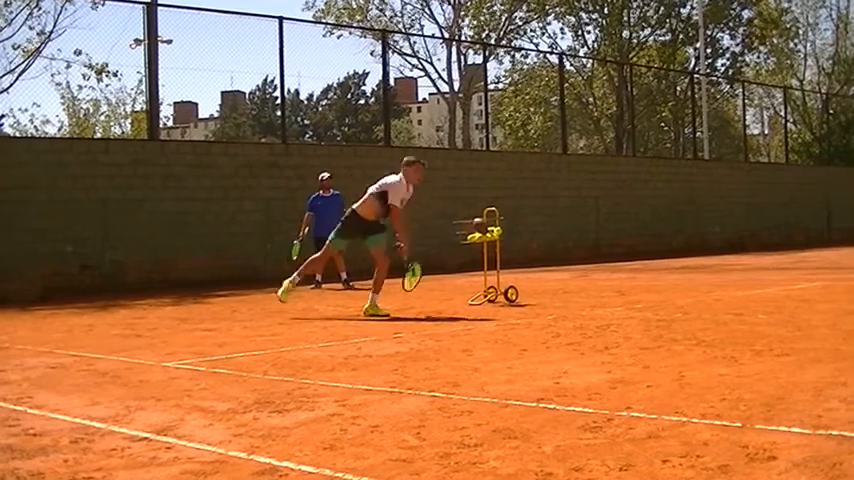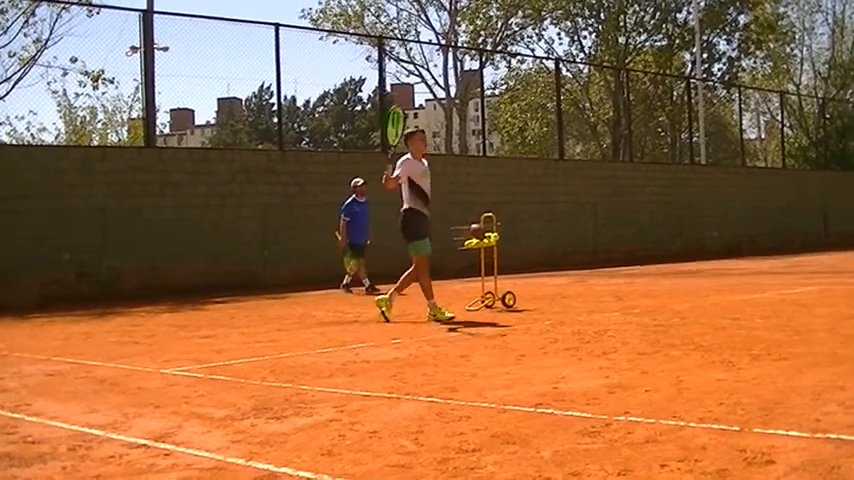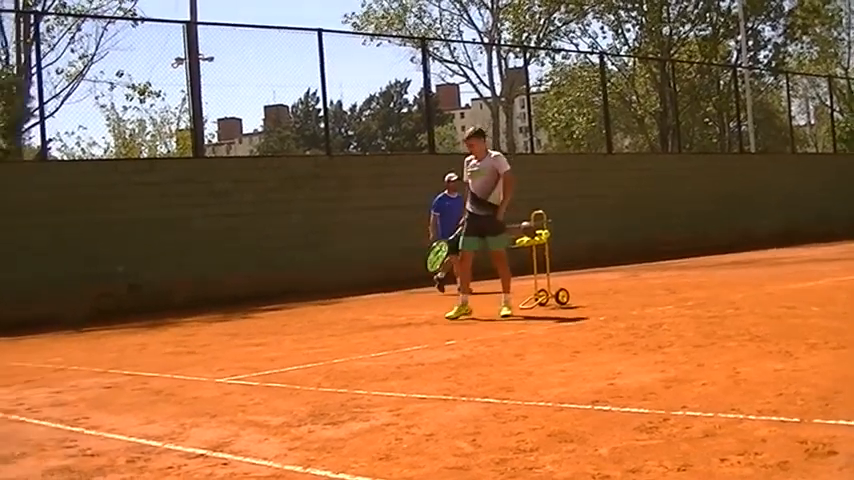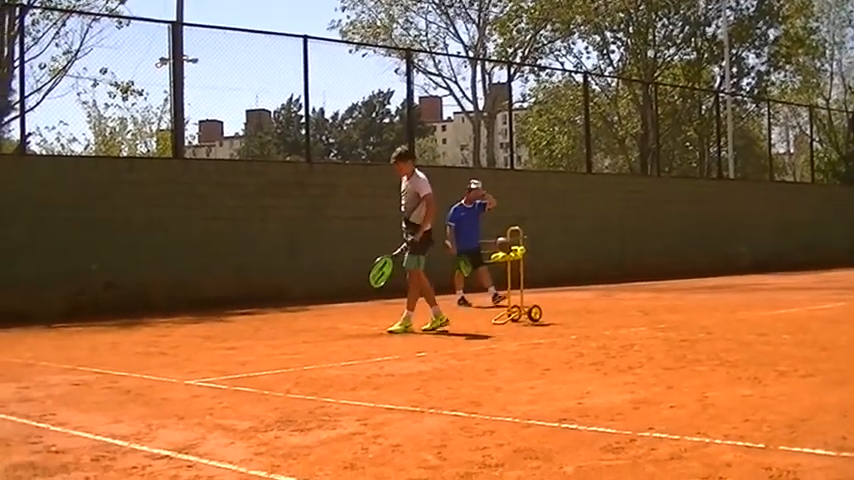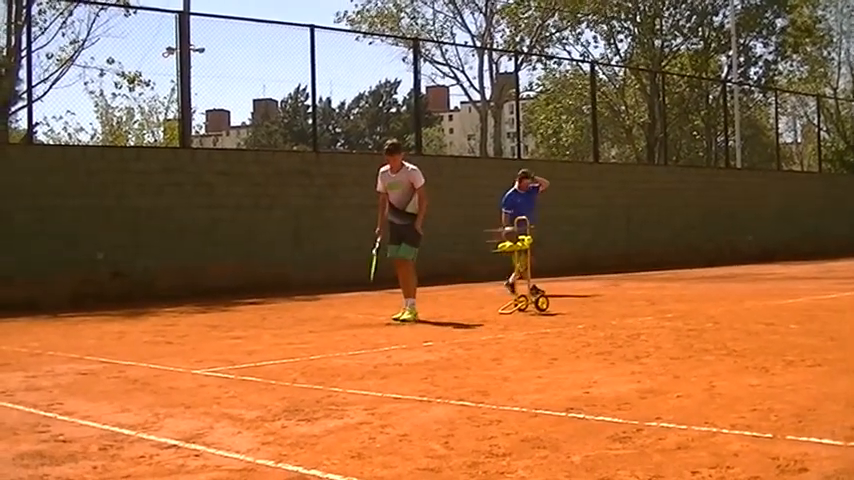
dt=1s
person 1, frame 1
left shoulder: (408, 189)
right shoulder: (397, 184)
left elbow: (396, 218)
right elbow: (395, 219)
left wrist: (403, 241)
right wrist: (406, 242)
left hip: (373, 223)
right hip: (355, 219)
left knee: (384, 261)
right knee: (324, 255)
left ankle: (372, 305)
right ankle: (292, 281)
person 1, frame 2
left shoulder: (424, 163)
right shoulder: (406, 162)
right elbow: (392, 183)
right wrist: (388, 180)
left hip: (423, 217)
right hip: (413, 217)
left knee: (419, 267)
right knee: (422, 266)
left ankle: (388, 299)
right ankle: (433, 309)
person 1, frame 3
left shoulder: (496, 158)
right shoulder: (468, 162)
left elbow: (509, 184)
left wrist: (501, 209)
right wrist: (465, 213)
left hip: (492, 215)
right hip: (473, 216)
left knee: (500, 259)
right knee: (464, 259)
left ankle: (506, 303)
right ankle: (463, 304)
person 1, frame 4
left shoulder: (419, 180)
right shoulder: (405, 180)
left elbow: (431, 208)
left wrist: (420, 232)
left hip: (420, 234)
right hip: (411, 233)
left knee: (413, 277)
right knee: (418, 276)
left ankle: (406, 321)
right ankle: (438, 316)
person 1, frame 5
left shoulder: (412, 172)
right shoulder: (383, 173)
left elbow: (423, 199)
left wrist: (418, 222)
right wrist: (380, 225)
left hip: (411, 223)
right hip: (394, 224)
left knee: (406, 264)
right knee: (399, 266)
left ankle: (412, 308)
right ankle: (407, 306)
person 2, frame 1
left shoulder: (337, 196)
right shoulder: (314, 199)
left elbow: (343, 213)
right elbow: (308, 215)
right wrist: (302, 230)
right hip: (320, 233)
left knee: (338, 255)
left ankle: (344, 279)
right ankle: (318, 280)
person 2, frame 2
left shoulder: (365, 202)
right shoulder: (349, 204)
right elbow: (343, 223)
left wrist: (368, 233)
right wrist: (343, 238)
left hip: (362, 239)
right hip: (353, 240)
left knee: (356, 262)
right knee: (359, 262)
left ankle: (345, 283)
right ankle: (368, 285)
person 2, frame 3
left shoulder: (460, 199)
right shoulder: (440, 200)
left elbow: (462, 216)
right elbow: (434, 218)
right wrist: (432, 234)
left hip: (458, 235)
right hip: (446, 236)
left knee: (457, 259)
right knee: (453, 258)
right ankle: (440, 277)
person 2, frame 4
left shoulder: (478, 206)
right shoulder: (456, 210)
left elbow: (493, 203)
right elbow: (450, 229)
left wrist: (484, 194)
right wrist: (452, 245)
left hip: (475, 246)
right hip: (462, 247)
left knee: (483, 269)
right knee: (461, 271)
left ankle: (494, 295)
right ankle: (460, 297)
person 2, frame 5
left shoulder: (532, 190)
right shoulder: (510, 196)
left elbow: (546, 184)
right elbow: (505, 217)
left wrist: (533, 178)
left hip: (530, 232)
right hip: (518, 233)
left ankle: (511, 281)
right ankle: (530, 286)
